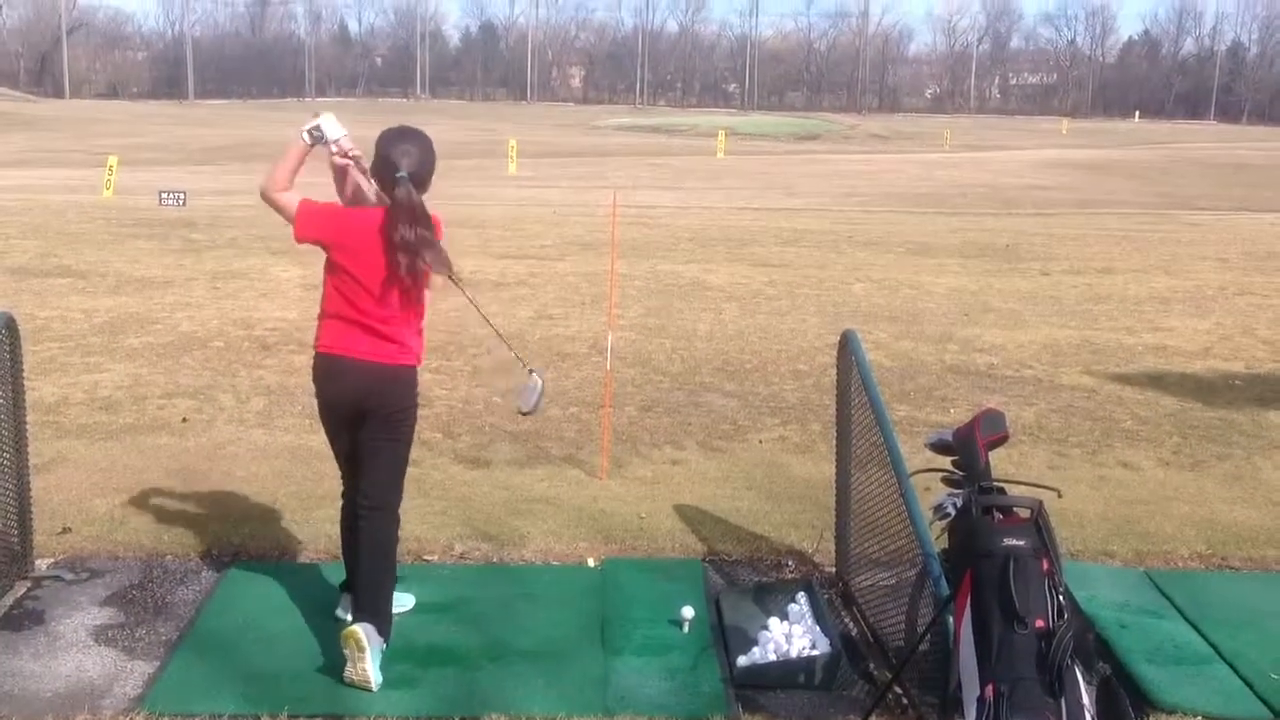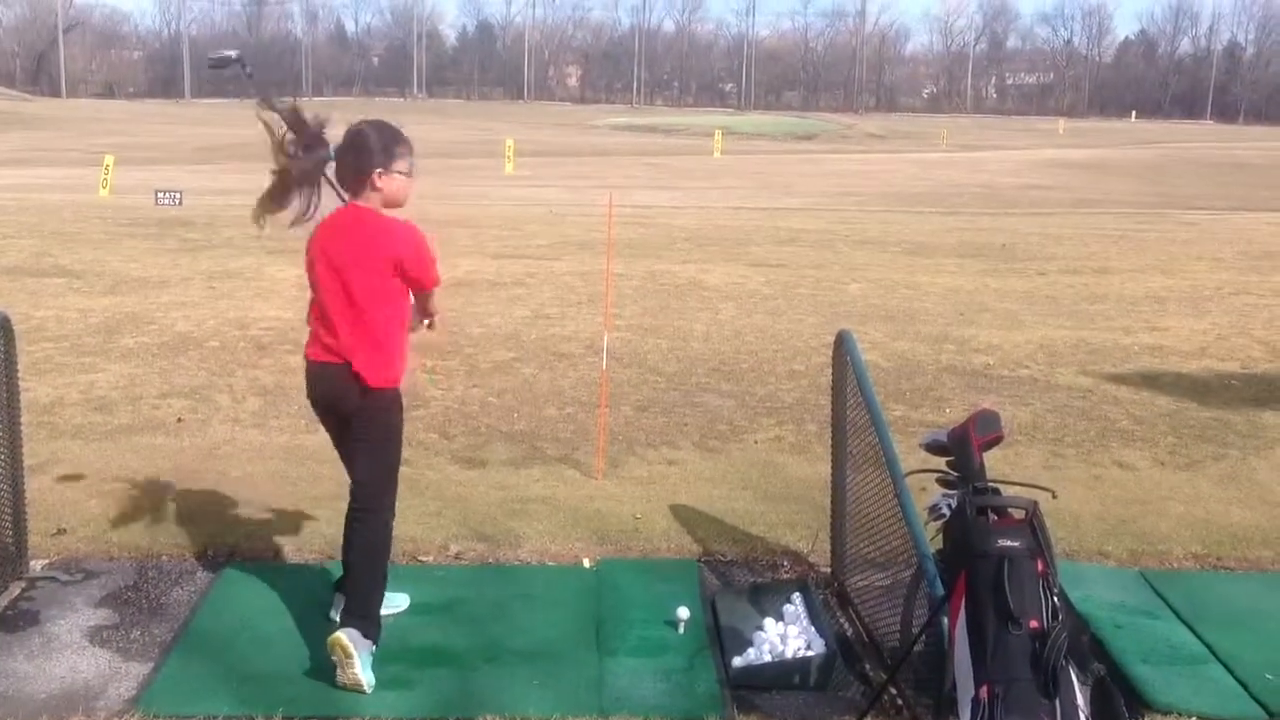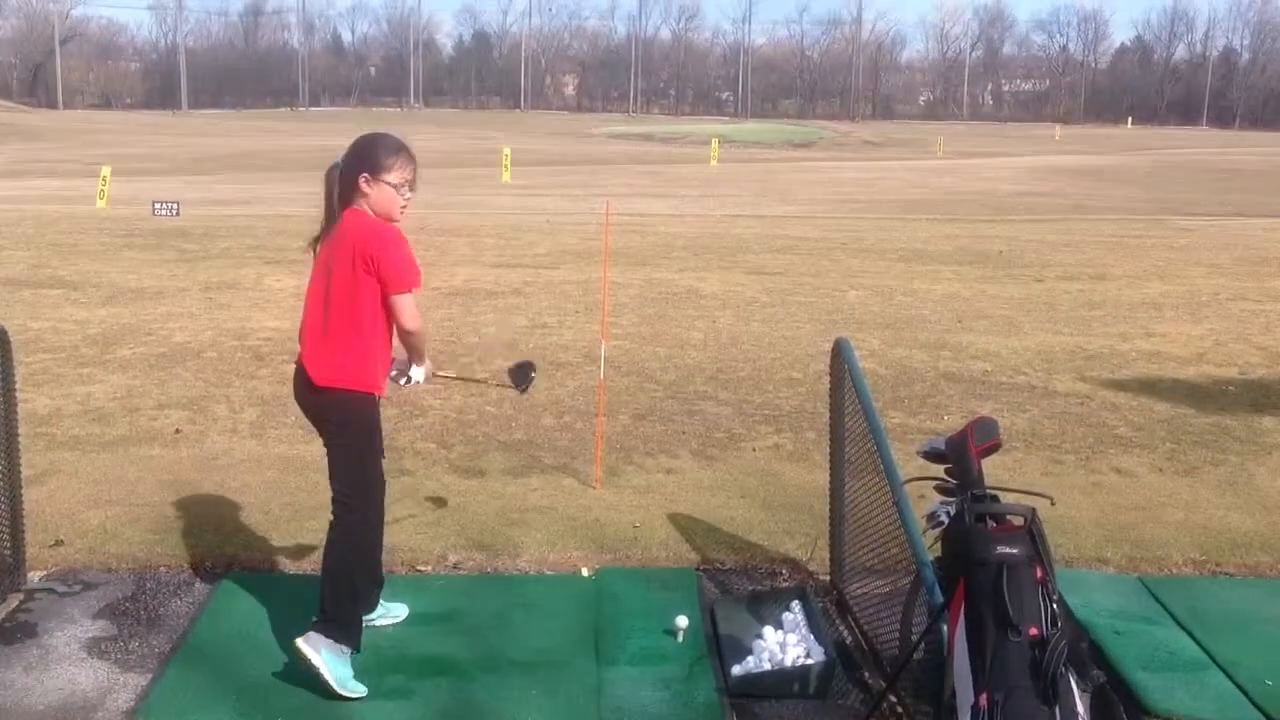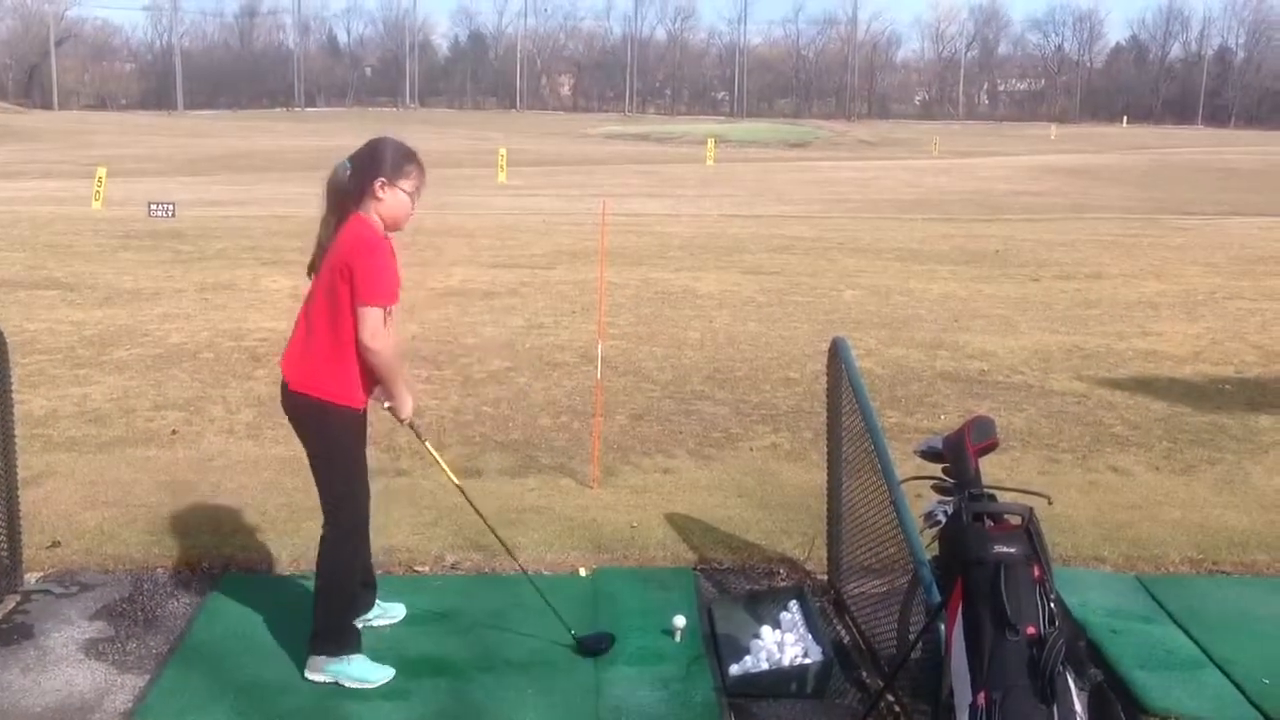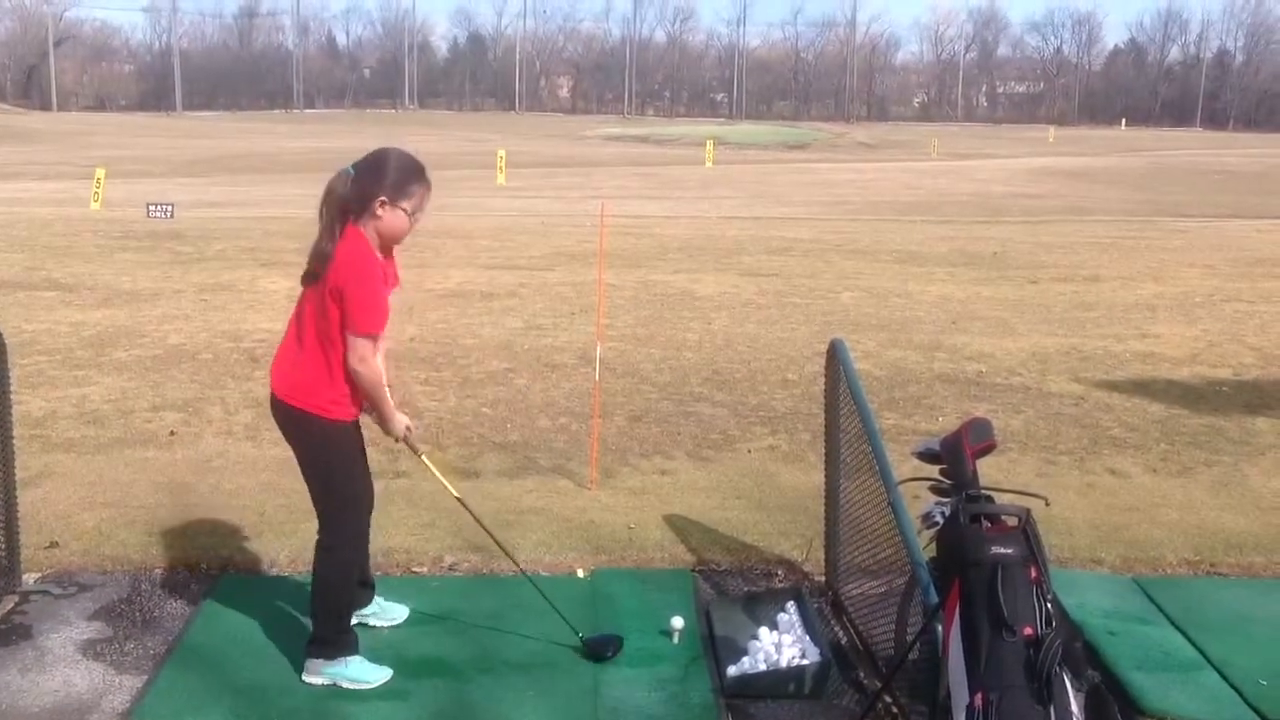
dt=0.4s
person 1, frame 1
left shoulder: (341, 223)
right shoulder: (429, 229)
left elbow: (273, 193)
left wrist: (307, 137)
right wrist: (348, 167)
left hip: (335, 372)
right hip: (392, 381)
left knee: (356, 490)
right knee: (379, 502)
left ankle: (360, 592)
right ankle: (369, 624)
person 1, frame 2
left shoulder: (326, 231)
right shoulder: (402, 237)
right elbow: (429, 306)
right wrist: (407, 320)
left hip: (324, 375)
right hip: (371, 385)
left knee: (368, 486)
right knee: (374, 503)
left ankle: (357, 592)
right ankle: (357, 628)
person 1, frame 3
left shoulder: (340, 233)
right shoulder: (382, 237)
right elbow: (408, 321)
left wrist: (391, 361)
right wrist: (420, 361)
left hip: (319, 379)
right hip: (345, 389)
left knee: (362, 496)
right knee: (359, 507)
left ankle: (361, 601)
right ankle: (330, 634)
person 1, frame 4
left shoulder: (359, 237)
right shoulder: (369, 247)
right elbow: (372, 340)
left wrist: (388, 386)
right wrist: (400, 395)
left hip: (326, 390)
right hip: (326, 397)
left knee: (353, 503)
right knee: (345, 514)
left ankle: (358, 601)
right ankle: (331, 650)
person 1, frame 5
left shoulder: (361, 246)
right shoulder: (361, 267)
left elbow: (365, 345)
right elbow: (362, 363)
left wrist: (384, 405)
right wrist: (389, 416)
left hip: (320, 397)
right hip: (315, 407)
left knee: (357, 501)
right knee: (342, 519)
left ankle: (356, 599)
right ankle: (328, 653)
